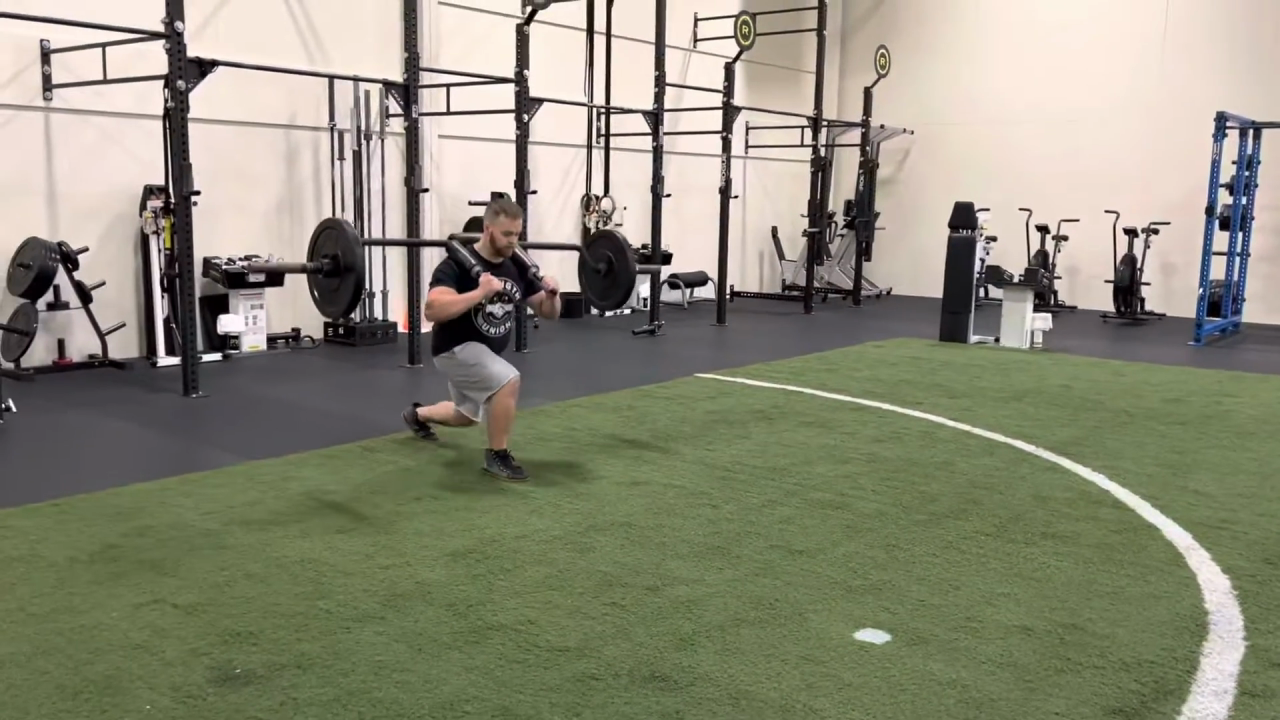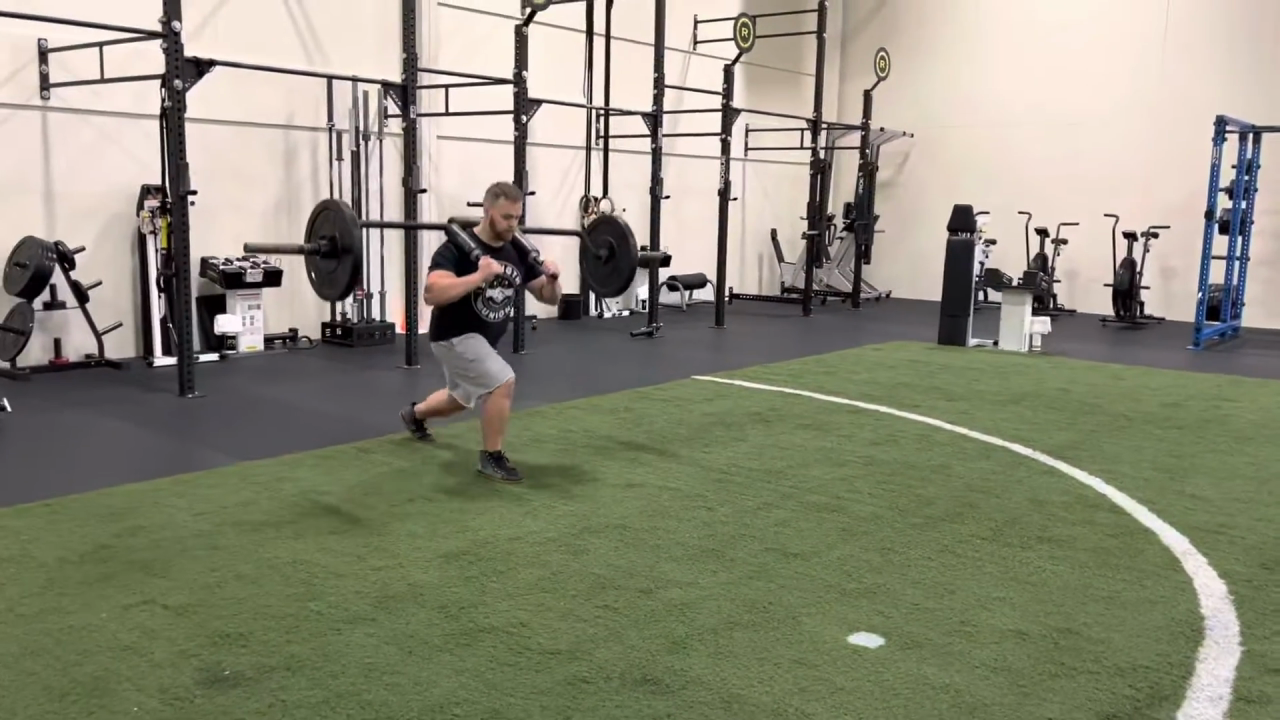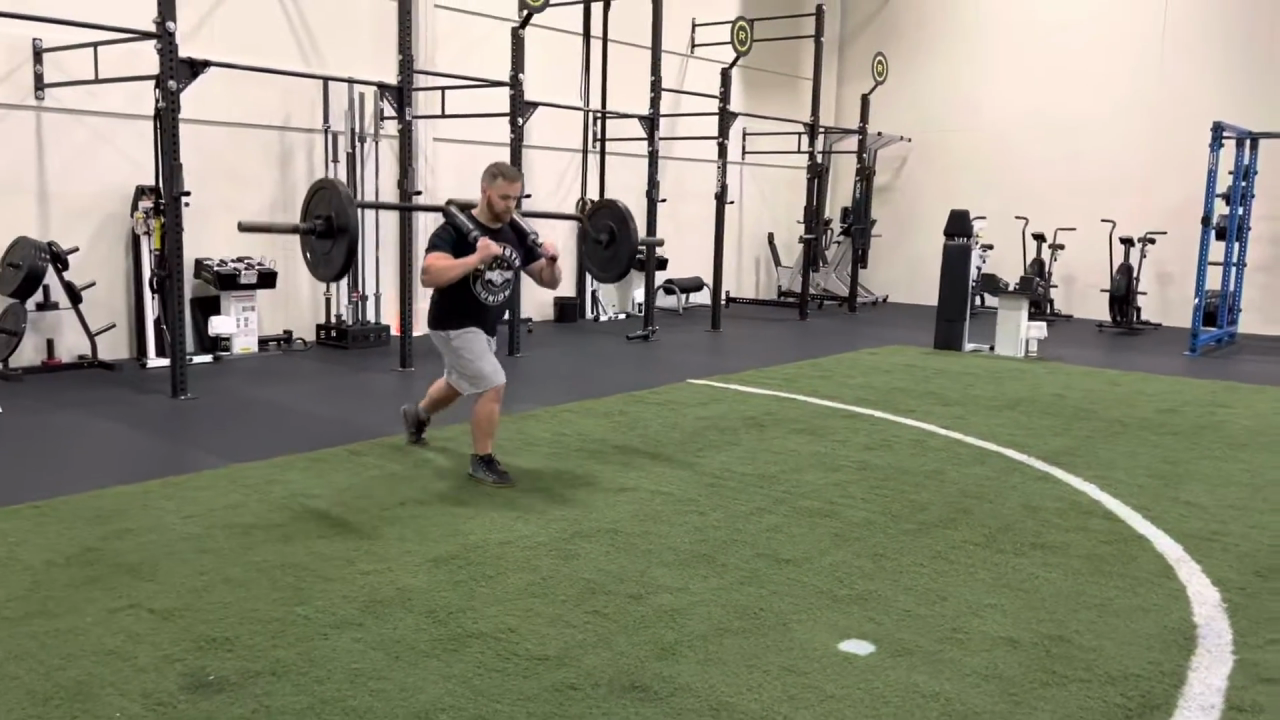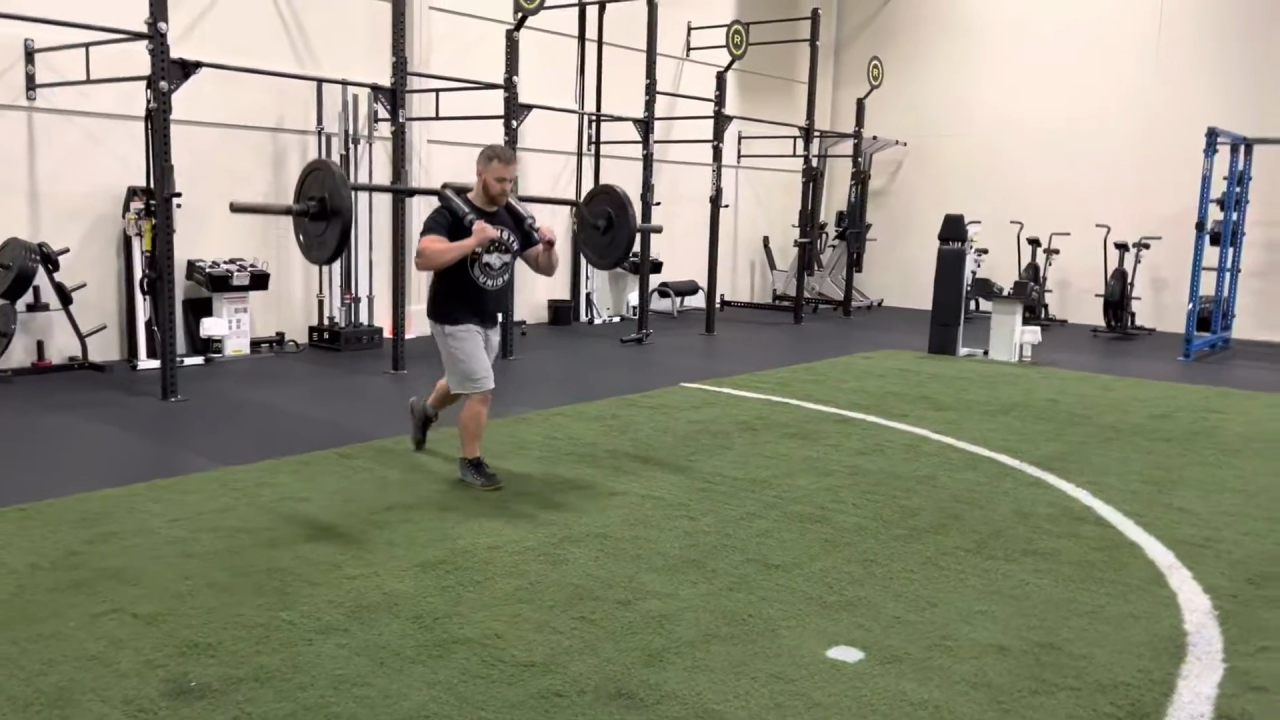
dt=0.1s
person 1, frame 1
left shoulder: (517, 268)
right shoulder: (457, 265)
left elbow: (548, 313)
right elbow: (433, 310)
left wrist: (551, 294)
right wrist: (481, 292)
left hip: (485, 352)
right hip: (455, 349)
left knee: (466, 415)
right knee: (508, 381)
left ankle: (417, 415)
right ankle: (497, 455)
person 1, frame 2
left shoulder: (517, 252)
right shoulder: (457, 249)
left elbow: (550, 297)
right elbow: (432, 294)
left wrist: (552, 277)
right wrist: (481, 275)
left hip: (487, 338)
right hip: (455, 335)
left knee: (460, 399)
right knee: (502, 382)
left ankle: (413, 415)
right ankle: (492, 457)
person 1, frame 3
left shoulder: (516, 235)
right shoulder: (455, 231)
left elbow: (549, 282)
right elbow: (429, 275)
left wrist: (551, 260)
right wrist: (478, 257)
left hip: (486, 327)
right hip: (454, 326)
left knee: (458, 384)
right knee: (493, 385)
left ankle: (416, 414)
right ankle: (482, 460)
person 1, frame 4
left shoulder: (513, 219)
right shoulder: (450, 214)
left elbow: (545, 268)
right elbow: (424, 258)
left wrist: (549, 245)
right wrist: (473, 241)
left hip: (488, 318)
right hip: (454, 318)
left knee: (462, 381)
right knee: (478, 389)
left ankle: (423, 409)
right ankle: (471, 463)
